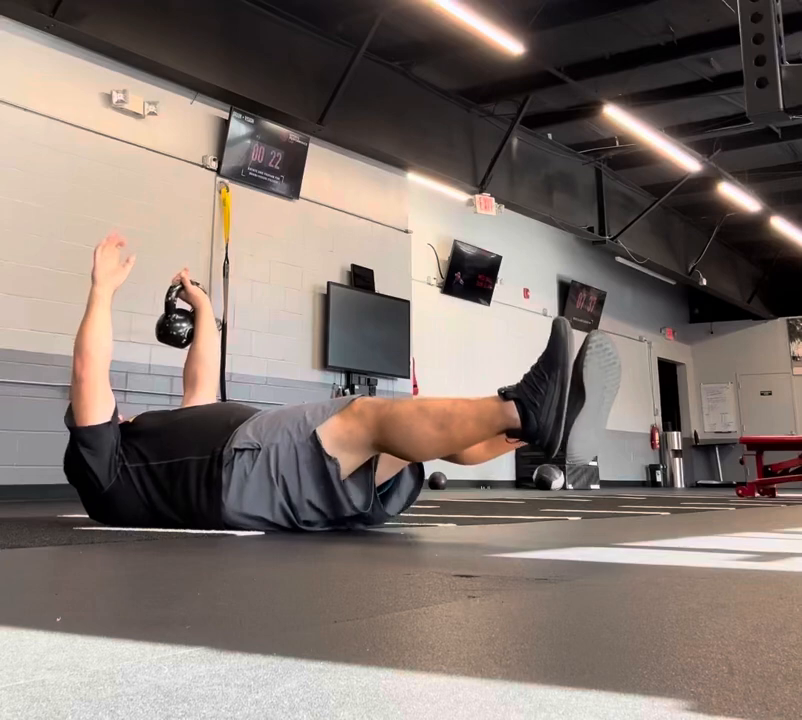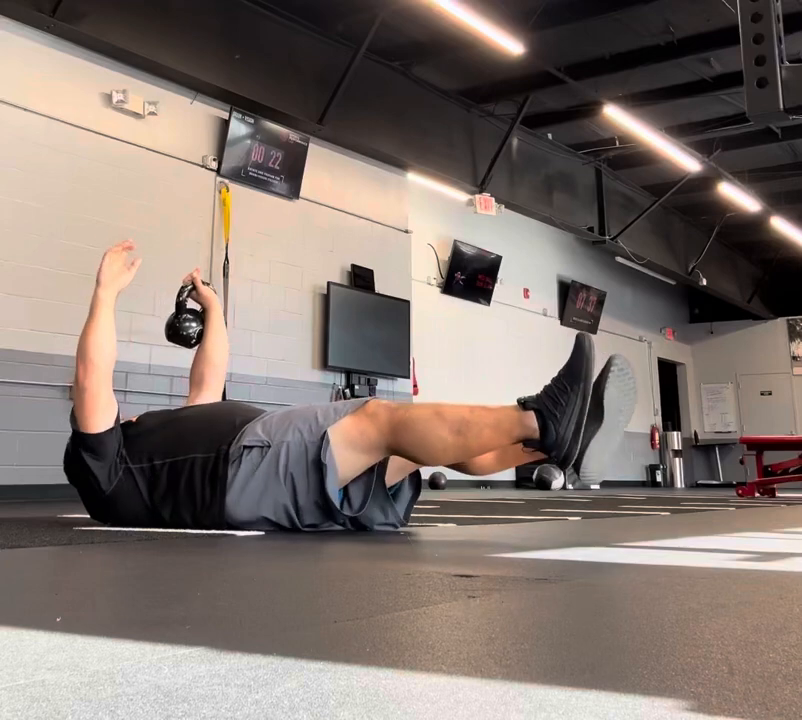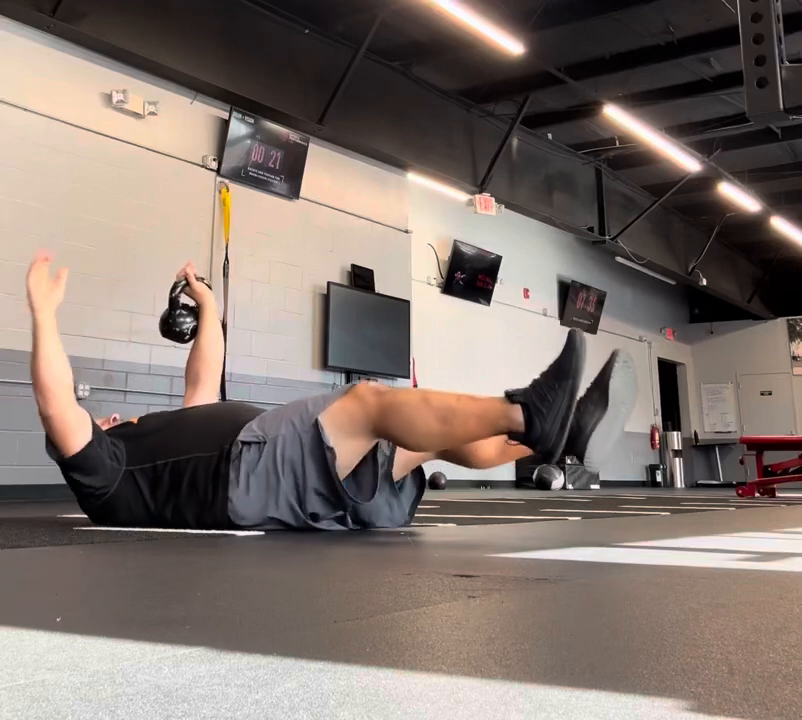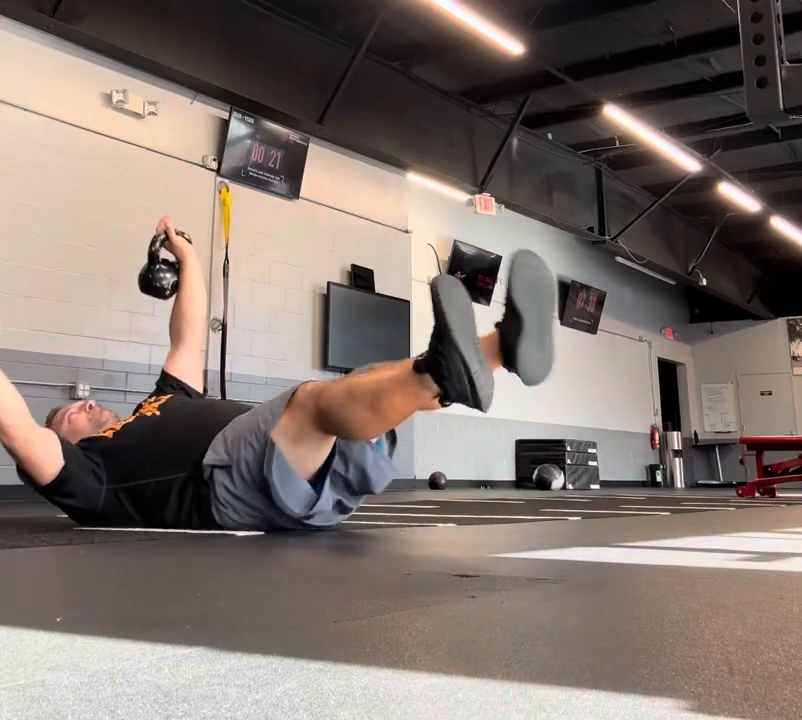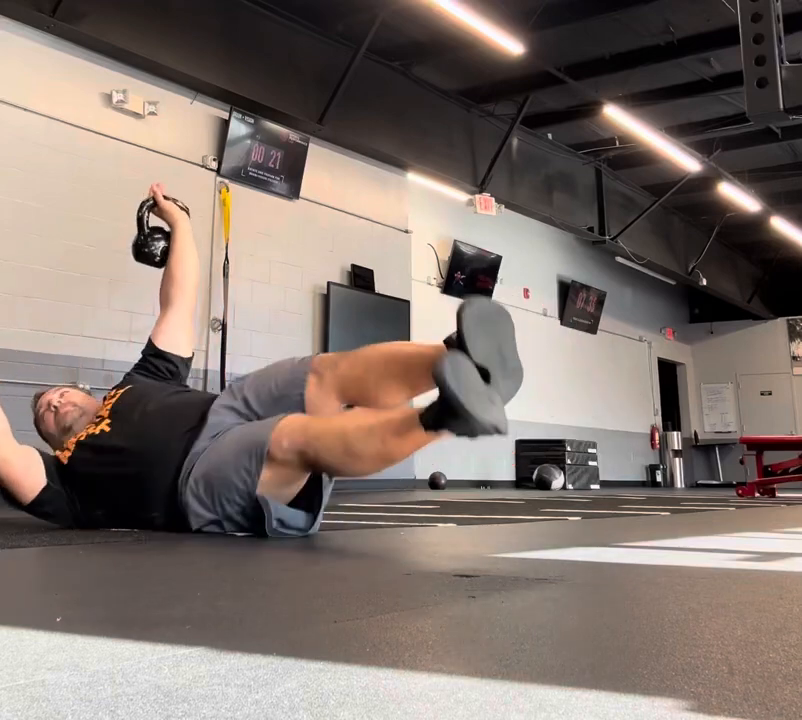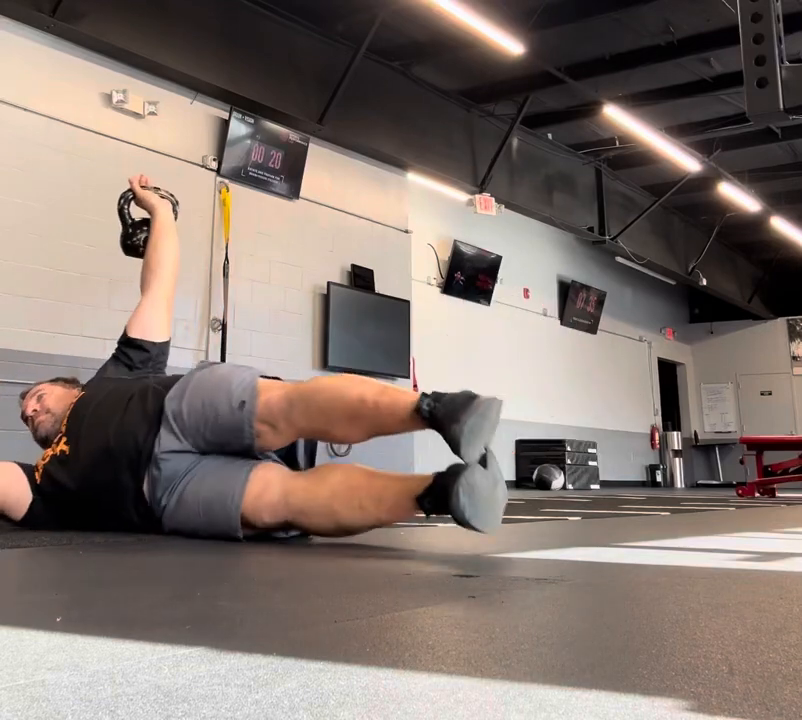
dt=0.4s
person 1, frame 1
left shoulder: (167, 437)
right shoulder: (104, 466)
left elbow: (201, 385)
right elbow: (89, 376)
left wrist: (201, 307)
right wrist: (102, 288)
left hip: (300, 476)
right hip: (244, 467)
left knee: (444, 435)
right knee: (369, 415)
left ankle: (553, 423)
right ankle: (522, 409)
person 1, frame 2
left shoulder: (170, 435)
right shoulder: (105, 466)
left elbow: (208, 384)
right elbow: (92, 381)
left wrist: (212, 308)
right wrist: (106, 292)
left hip: (308, 482)
right hip: (249, 464)
right knee: (380, 418)
left ankle: (568, 432)
right ankle: (539, 421)
person 1, frame 3
left shoulder: (163, 436)
right shoulder: (104, 468)
left elbow: (203, 384)
right elbow: (58, 405)
left wrist: (206, 304)
right wrist: (44, 313)
left hip: (317, 489)
right hip: (250, 465)
left knee: (450, 430)
right knee: (369, 400)
left ankle: (566, 428)
right ankle: (527, 415)
person 1, frame 4
left shoulder: (160, 408)
right shoulder: (86, 470)
left elbow: (190, 340)
left wrist: (187, 257)
left hip: (306, 473)
right hip: (232, 479)
left knee: (400, 379)
right knee: (318, 399)
left ankle: (507, 344)
right ankle: (442, 374)
person 1, frame 5
left shoulder: (140, 385)
right shoulder: (67, 476)
left elbow: (178, 308)
left wrist: (178, 223)
right hip: (207, 481)
left knee: (337, 373)
right knee: (299, 439)
left ankle: (466, 359)
right ankle: (443, 417)
person 1, frame 6
left shoulder: (116, 376)
right shoulder: (49, 484)
left elbow: (157, 294)
left wrist: (160, 213)
right hip: (175, 485)
left knee: (288, 406)
right knee: (277, 498)
left ankle: (436, 410)
right ankle: (439, 491)
